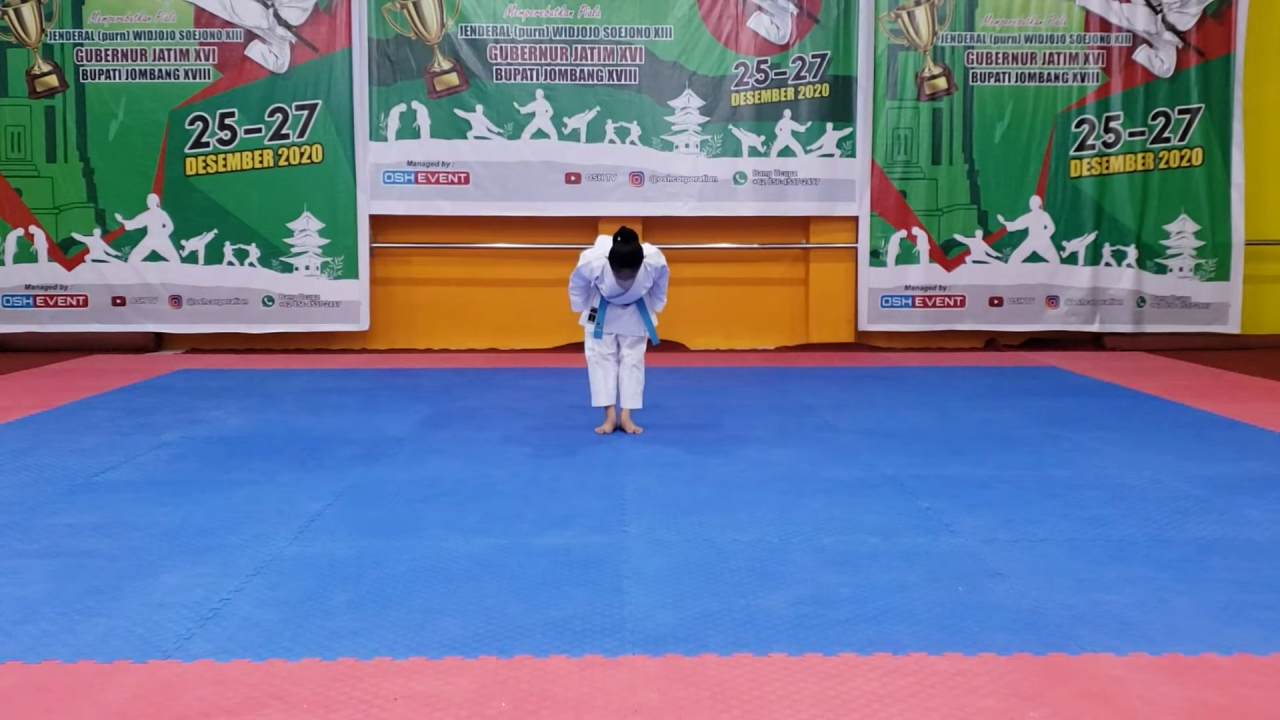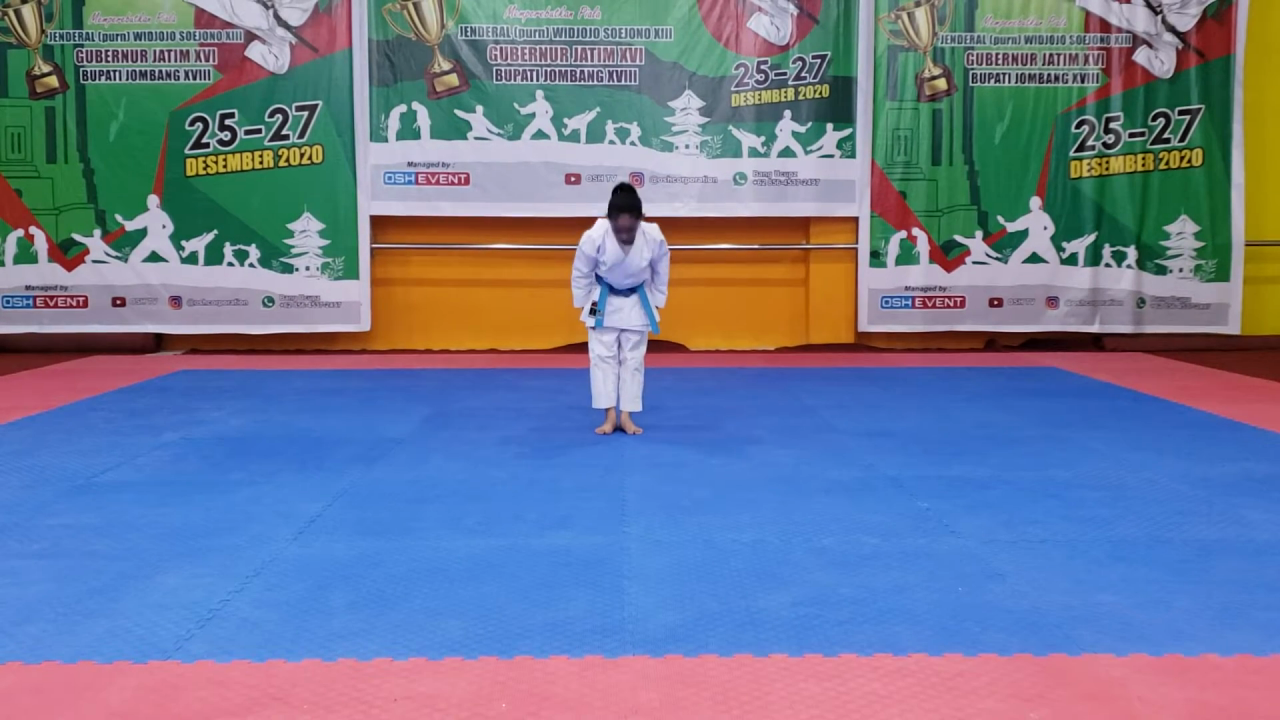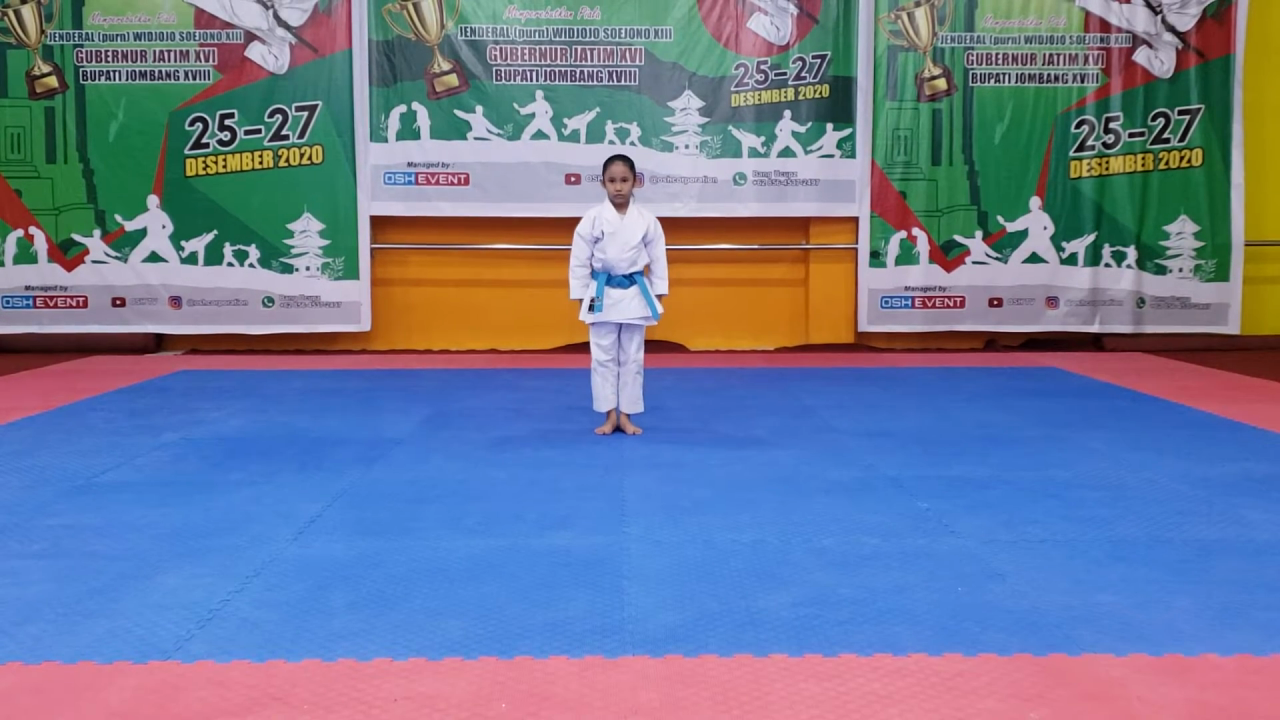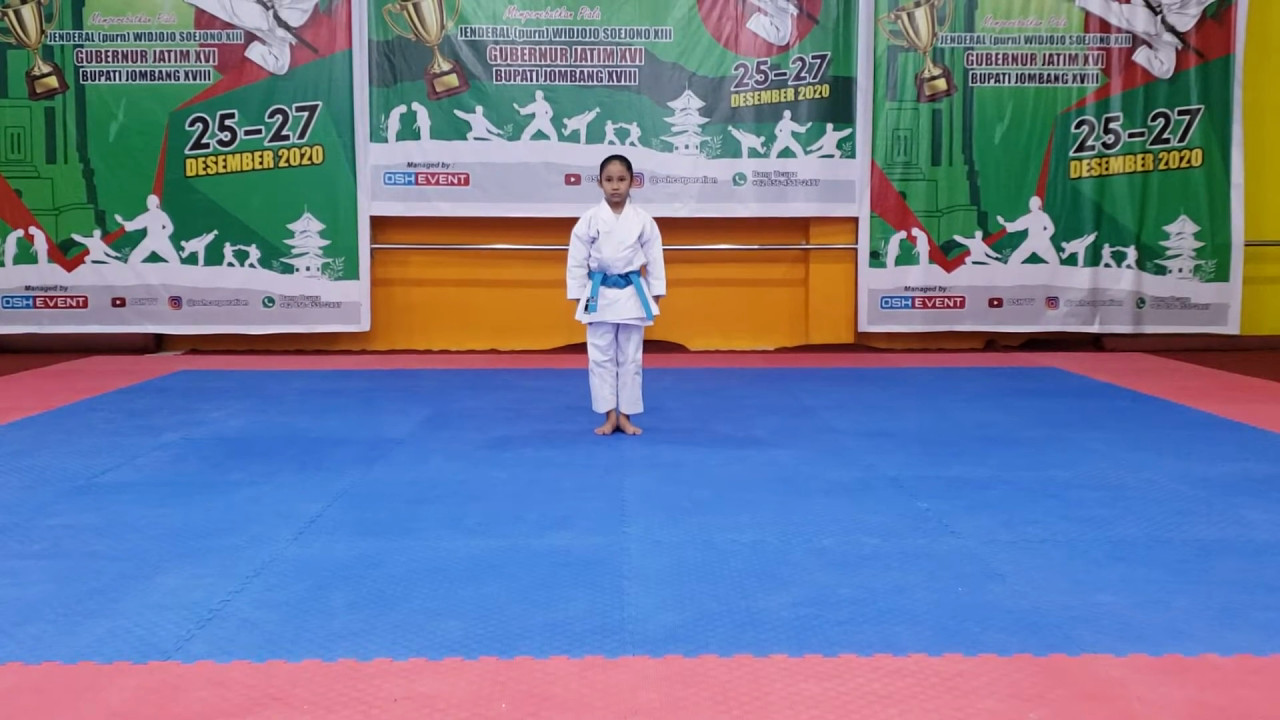
dt=0.5s
person 1, frame 1
left shoulder: (655, 262)
right shoulder: (592, 262)
left elbow: (660, 287)
right elbow: (577, 285)
left wrist: (652, 311)
right wrist: (587, 311)
left hip: (635, 312)
right hip: (602, 311)
left knee: (632, 359)
right knee: (601, 357)
left ankle: (626, 415)
right ankle: (610, 415)
person 1, frame 2
left shoulder: (654, 237)
right shoulder: (594, 238)
left elbow: (660, 274)
right elbow: (581, 275)
left wrist: (654, 305)
right wrist: (585, 307)
left hip: (636, 304)
right hip: (603, 303)
left knee: (633, 359)
right knee: (603, 357)
left ankle: (626, 415)
right ankle: (609, 415)
person 1, frame 3
left shoulder: (647, 221)
right shoulder: (592, 219)
left elbow: (658, 260)
right elbow: (579, 261)
left wrist: (657, 298)
right wrist: (583, 300)
left hip: (635, 295)
right hip: (602, 295)
left knee: (632, 358)
right knee: (604, 357)
left ankle: (626, 415)
right ankle: (610, 416)
person 1, frame 4
left shoulder: (644, 221)
right shoulder: (589, 220)
left elbow: (654, 260)
right elbow: (577, 262)
left wrist: (655, 298)
right wrist: (579, 299)
left hip: (633, 295)
right hip: (599, 295)
left knee: (631, 358)
right knee: (601, 357)
left ankle: (626, 416)
right ankle: (610, 415)
